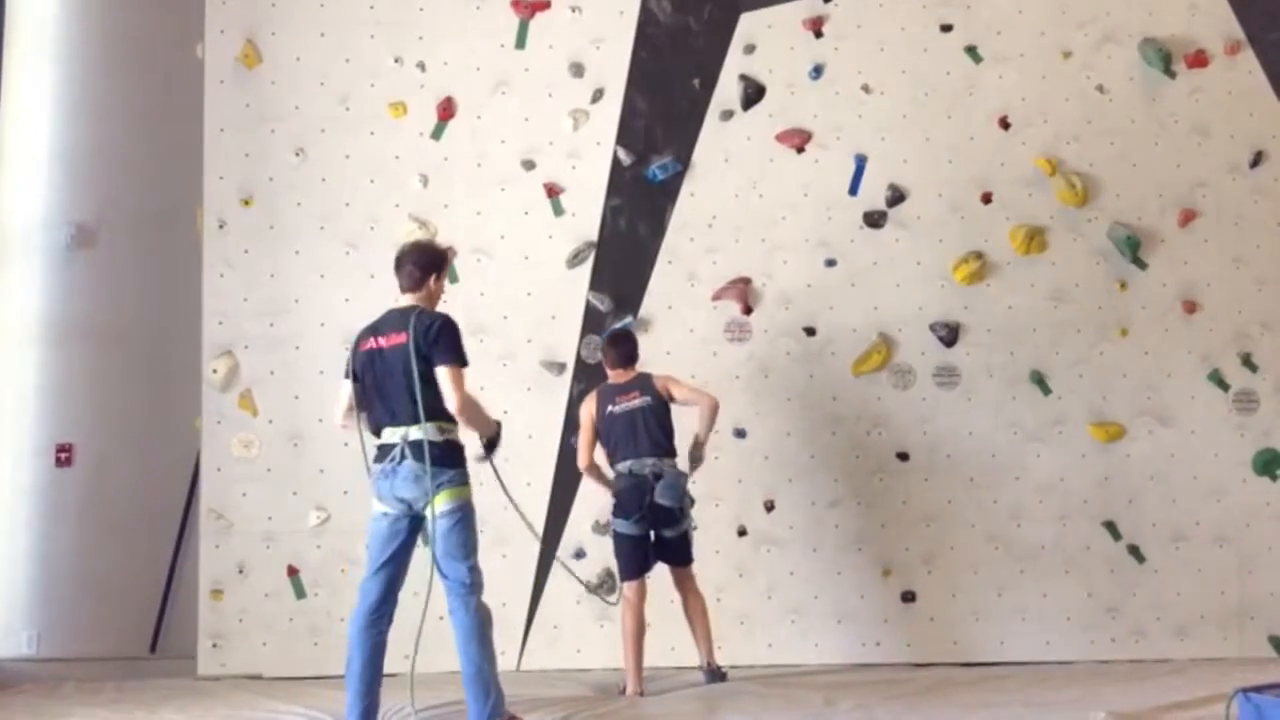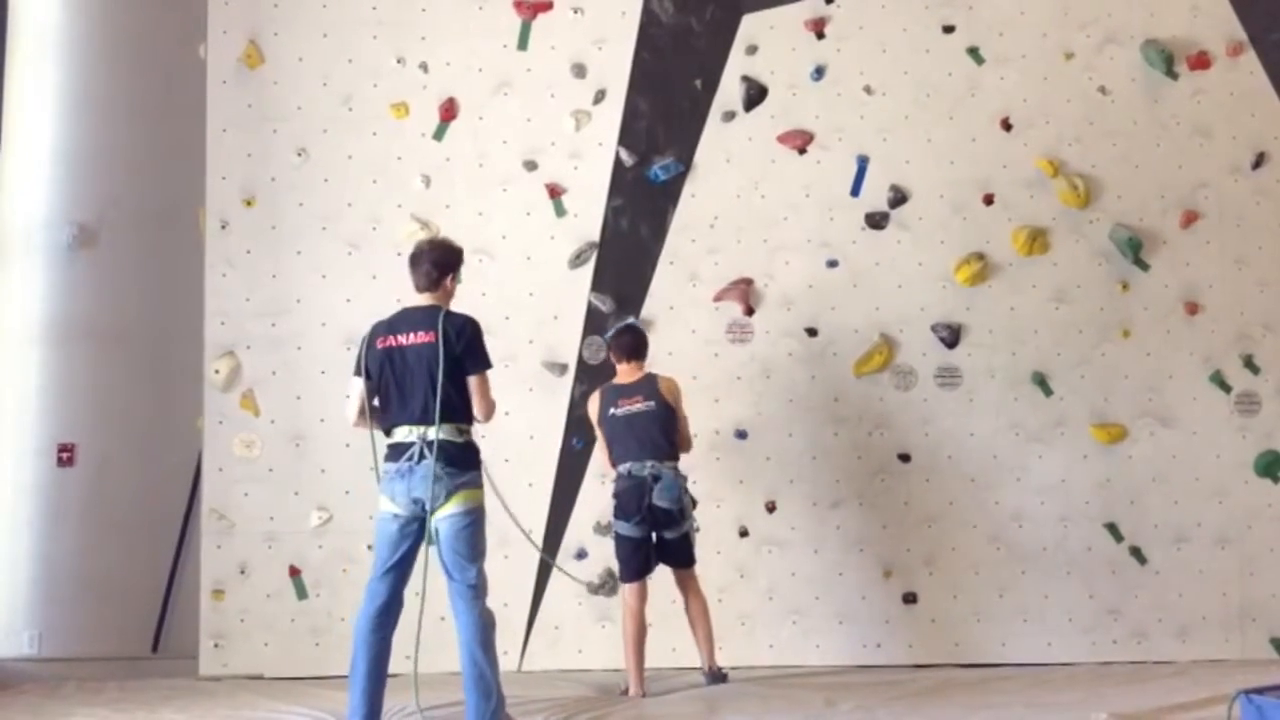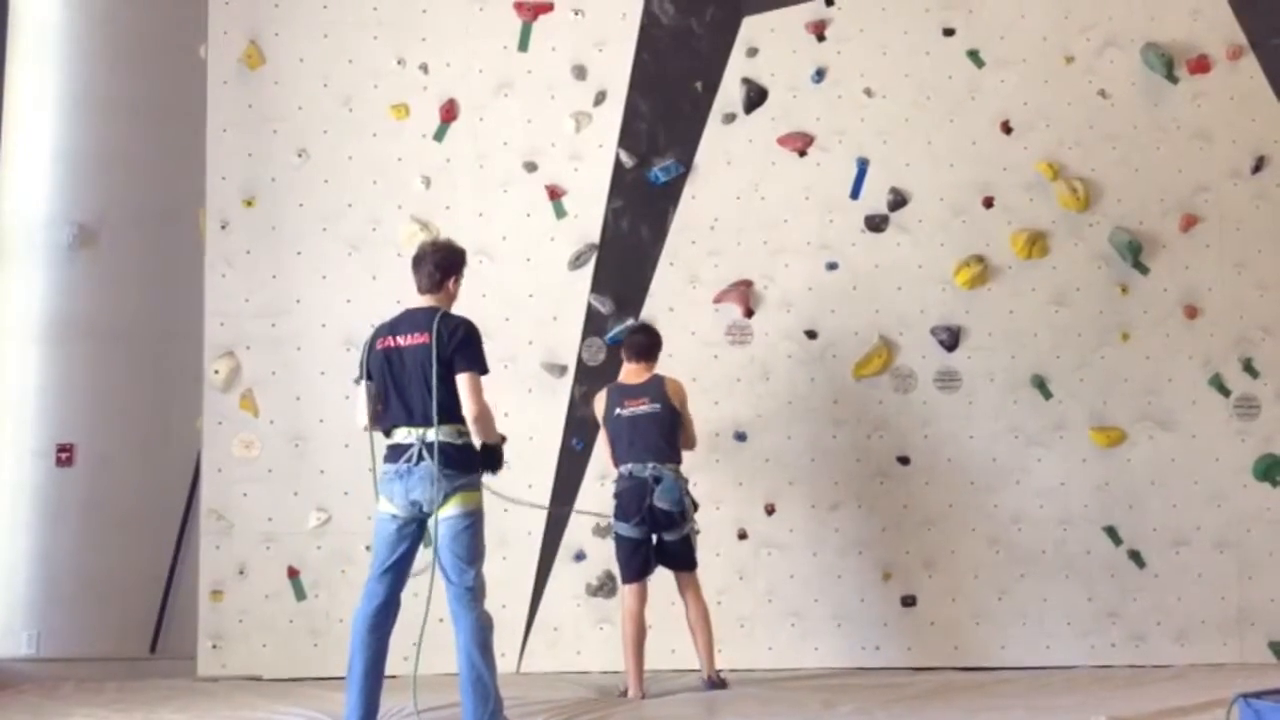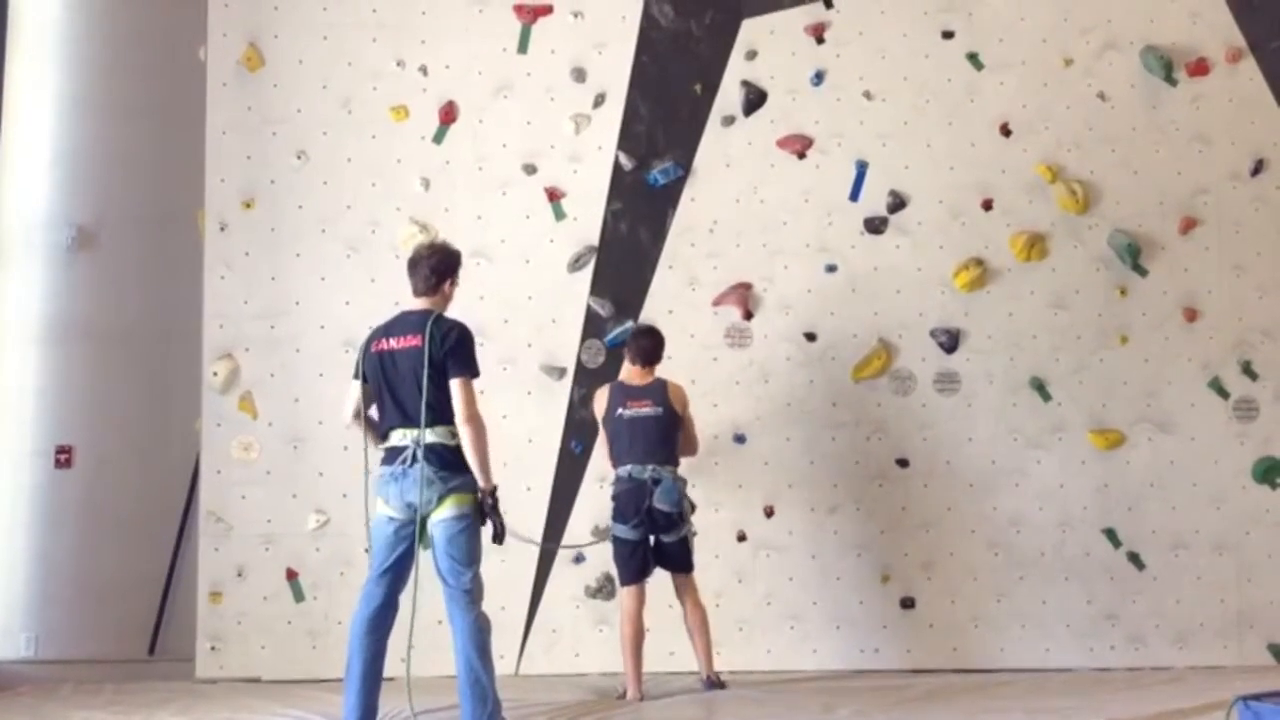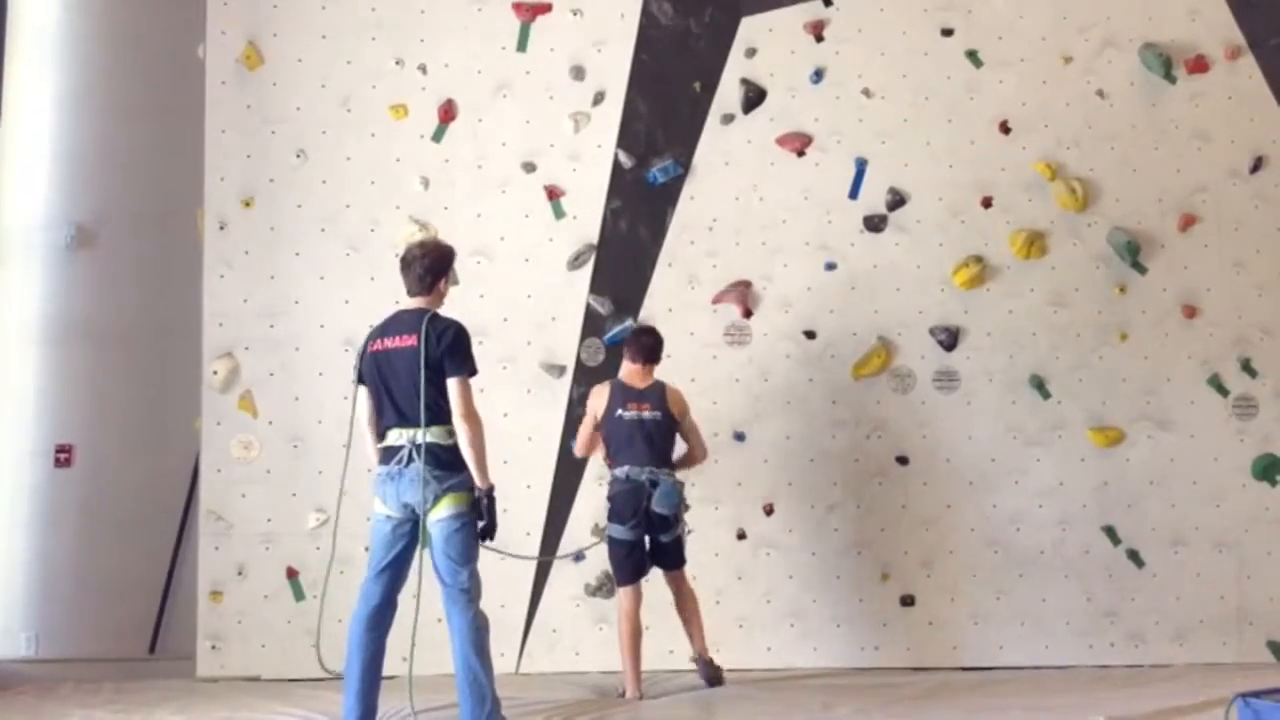
dt=0.4s
person 1, frame 1
left shoulder: (367, 336)
right shoulder: (437, 325)
left elbow: (344, 415)
right elbow: (456, 402)
right wrist: (490, 427)
left hip: (387, 471)
right hip: (437, 468)
left knee: (375, 594)
right knee: (463, 590)
person 1, frame 2
left shoulder: (379, 334)
right shoulder: (460, 328)
left elbow: (356, 415)
right elbow: (483, 410)
left hip: (397, 471)
right hip: (451, 470)
left knee: (381, 593)
right knee: (467, 594)
person 1, frame 3
left shoulder: (382, 336)
right shoulder: (458, 330)
left elbow: (367, 418)
right elbow: (474, 412)
right wrist: (492, 442)
left hip: (396, 472)
right hip: (450, 472)
left knee: (378, 595)
right knee: (465, 596)
person 1, frame 4
left shoulder: (378, 338)
right shoulder: (451, 333)
left elbow: (353, 415)
right elbow: (466, 417)
right wrist: (487, 485)
left hip: (393, 475)
right hip: (444, 474)
left knee: (377, 596)
right knee: (462, 598)
person 1, frame 5
left shoulder: (375, 338)
right shoulder: (447, 332)
left elbow: (368, 421)
right elbow: (463, 416)
right wrist: (484, 486)
left hip: (391, 475)
right hip: (442, 475)
left knee: (375, 595)
right knee: (460, 597)
person 2, frame 1
left shoulder: (593, 401)
right shoulder: (658, 383)
left elbow: (585, 462)
right elbow: (708, 402)
right wrist: (698, 446)
left hip: (629, 492)
right hip: (668, 487)
left knee: (632, 592)
right knee: (685, 580)
left ankle: (633, 683)
right ankle: (710, 664)
person 2, frame 2
left shoulder: (598, 400)
right shoulder: (665, 386)
left elbow: (610, 458)
right elbow: (685, 444)
left hip: (629, 494)
right hip: (669, 490)
left knee: (633, 595)
right knee: (688, 581)
left ankle: (635, 685)
right ankle: (711, 667)
person 2, frame 3
left shoulder: (604, 398)
right shoulder: (672, 388)
left elbow: (613, 458)
right elbow: (689, 442)
left hip: (630, 495)
right hip: (670, 492)
left knee: (633, 596)
right knee: (689, 585)
left ankle: (634, 687)
right ankle: (710, 673)
person 2, frame 4
left shoulder: (604, 396)
right shoulder: (674, 393)
left elbow: (610, 454)
right elbow: (690, 447)
left hip: (628, 496)
right hip: (668, 494)
left knee: (631, 597)
right knee: (686, 587)
left ankle: (633, 689)
right ankle: (708, 673)
person 2, frame 5
left shoulder: (602, 393)
right shoulder: (671, 396)
left elbow: (582, 450)
right elbow: (698, 452)
left hip: (624, 496)
right hip: (664, 495)
left knee: (628, 596)
right knee: (678, 579)
left ankle: (632, 688)
right ankle: (703, 658)
